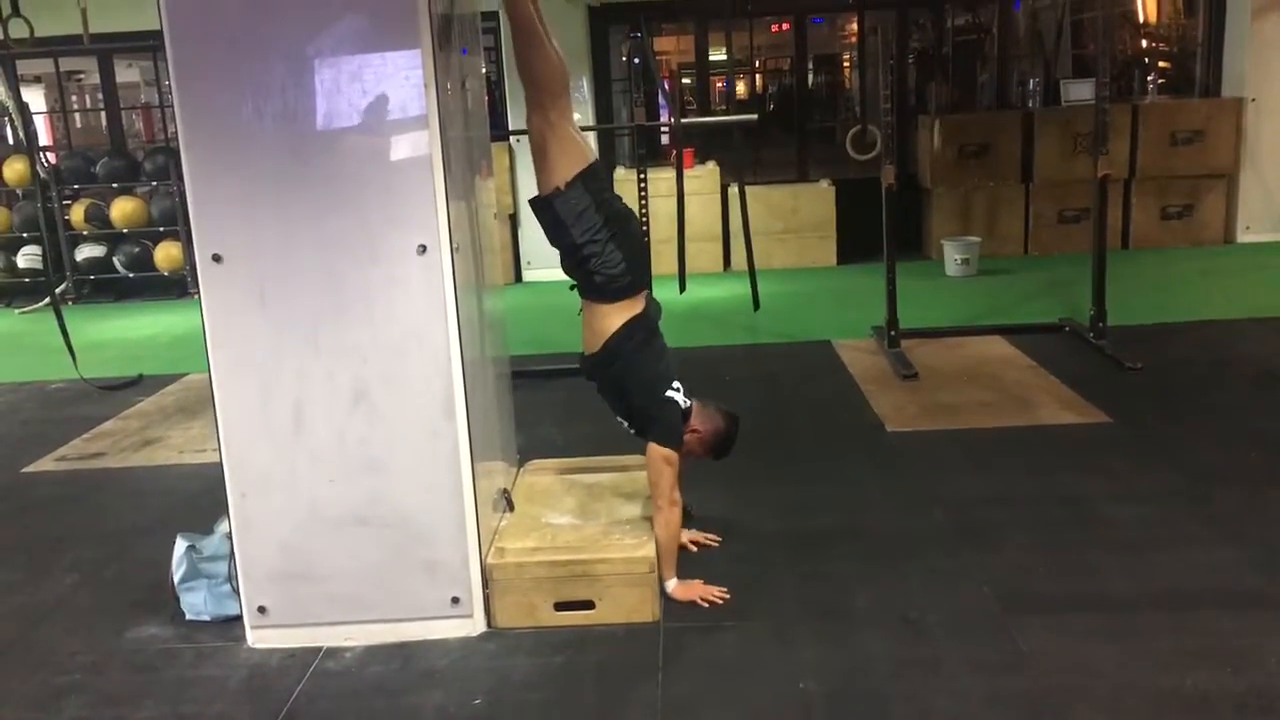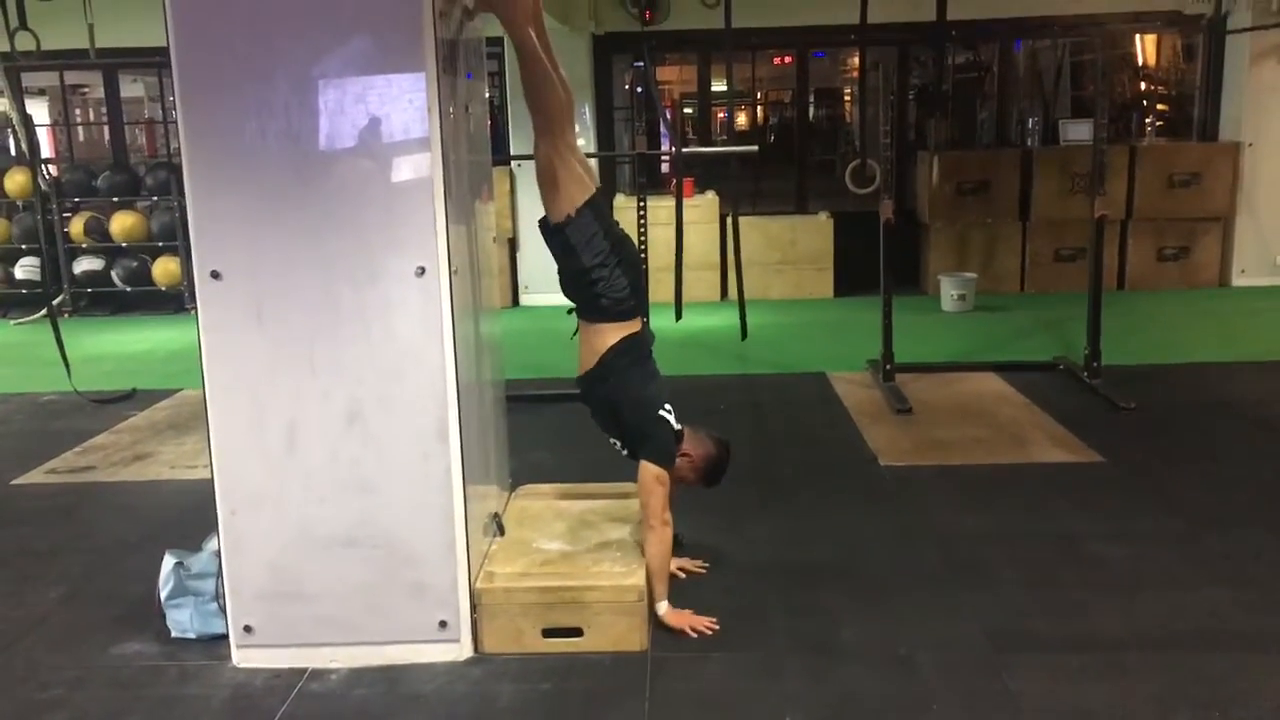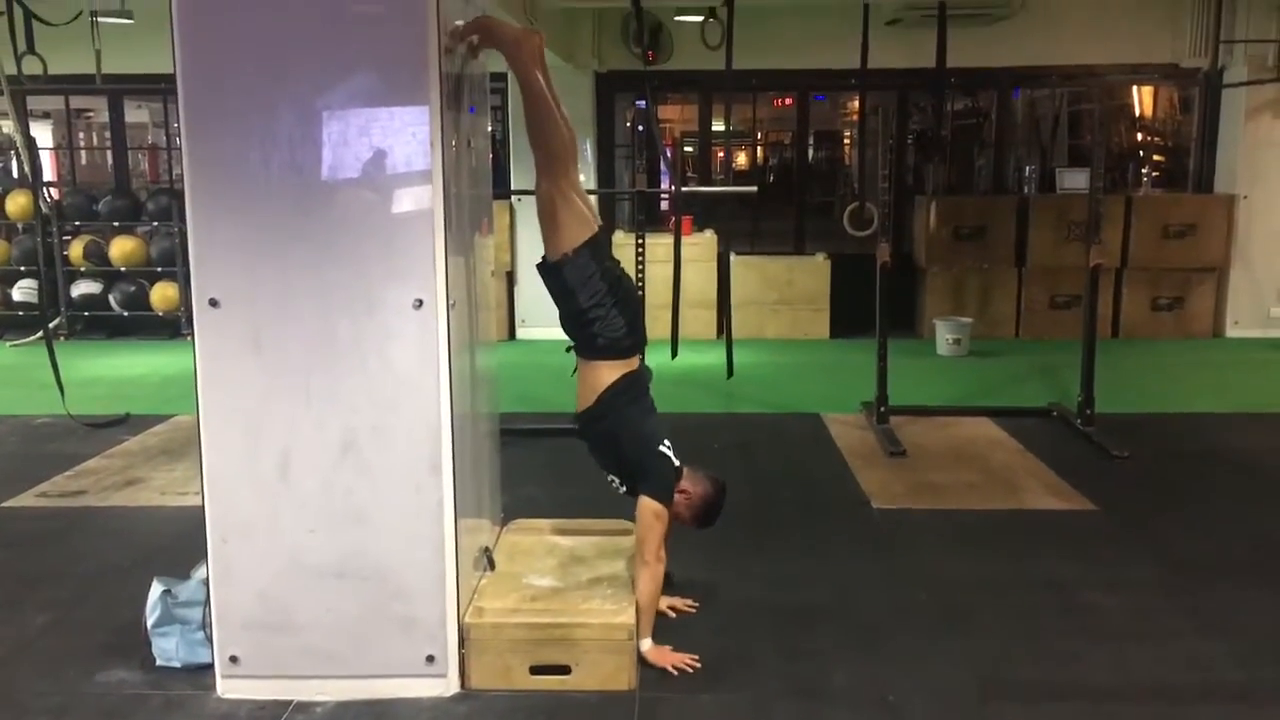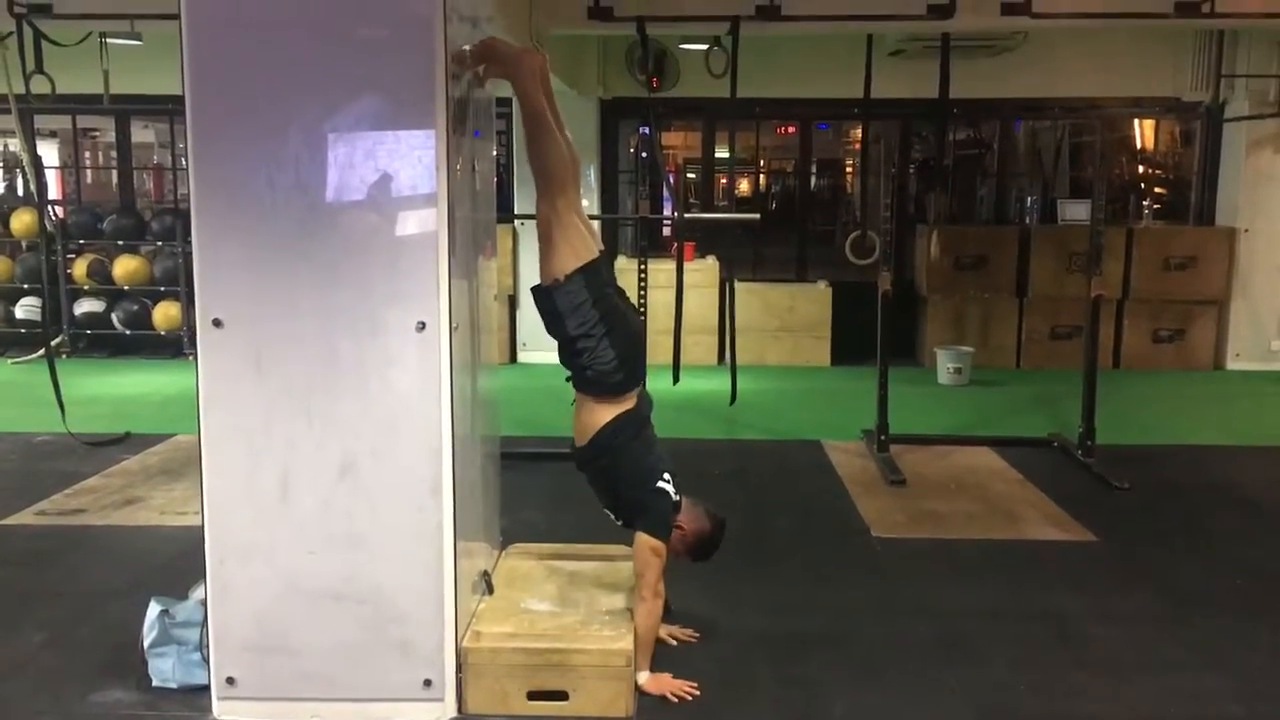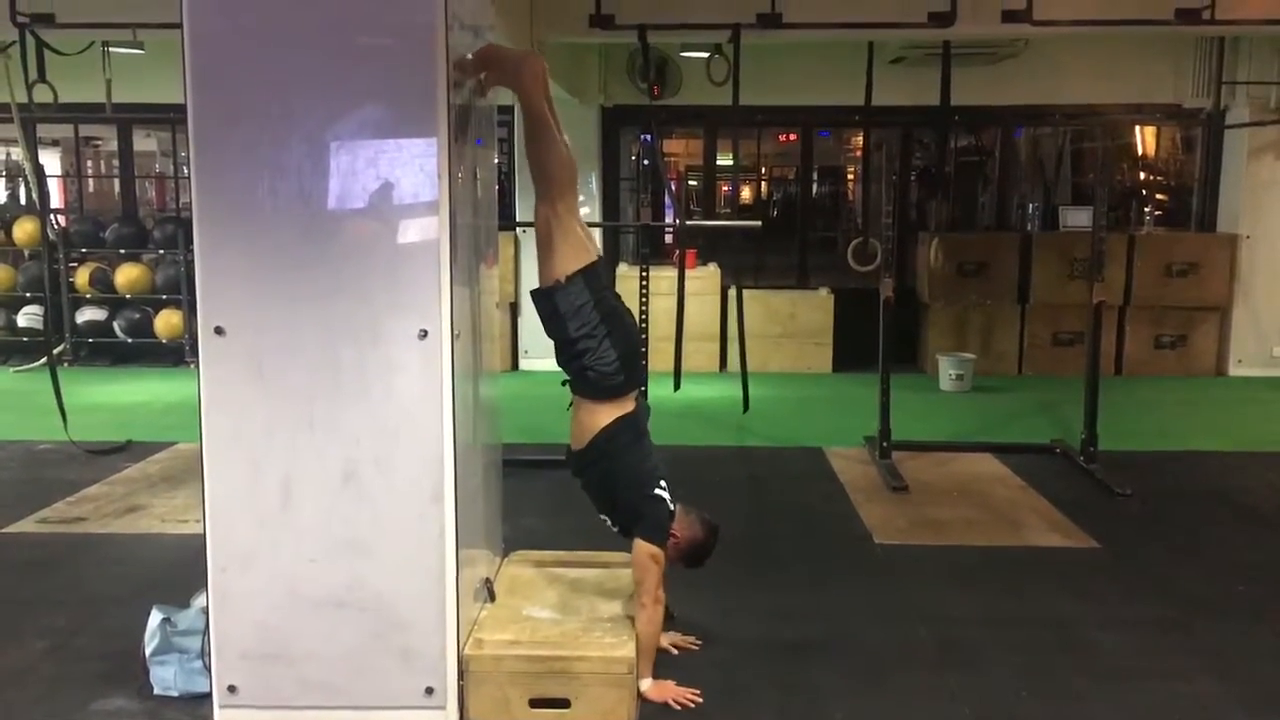
dt=0.5s
person 1, frame 1
left shoulder: (668, 408)
right shoulder: (667, 416)
left elbow: (665, 500)
right elbow: (667, 501)
left wrist: (675, 532)
right wrist: (672, 581)
left hip: (613, 260)
right hip: (609, 266)
left knee: (553, 115)
right knee: (548, 117)
person 1, frame 2
left shoulder: (661, 433)
right shoulder: (660, 438)
left elbow: (655, 520)
right elbow: (656, 522)
left wrist: (663, 559)
right wrist: (663, 604)
left hip: (611, 292)
right hip: (608, 291)
left knee: (561, 143)
right knee: (556, 144)
person 1, frame 3
left shoulder: (655, 469)
right shoulder: (660, 478)
left elbow: (647, 558)
right elbow: (650, 559)
left wrist: (654, 598)
right wrist: (646, 641)
left hip: (607, 326)
right hip: (606, 328)
left knee: (561, 181)
right knee: (558, 182)
right ankle: (520, 53)
person 1, frame 4
left shoulder: (657, 502)
right shoulder: (658, 510)
left elbow: (646, 593)
right elbow: (648, 592)
left wrist: (653, 625)
right wrist: (644, 673)
left hip: (608, 345)
right hip: (604, 352)
left knee: (564, 203)
right knee: (559, 203)
right ankle: (525, 76)
person 1, frame 5
left shoulder: (650, 507)
right shoulder: (654, 515)
left elbow: (648, 598)
right elbow: (649, 598)
left wrist: (656, 634)
right wrist: (647, 680)
left hip: (604, 360)
right hip: (603, 362)
left knee: (561, 209)
right knee: (558, 209)
right ankle: (526, 80)
